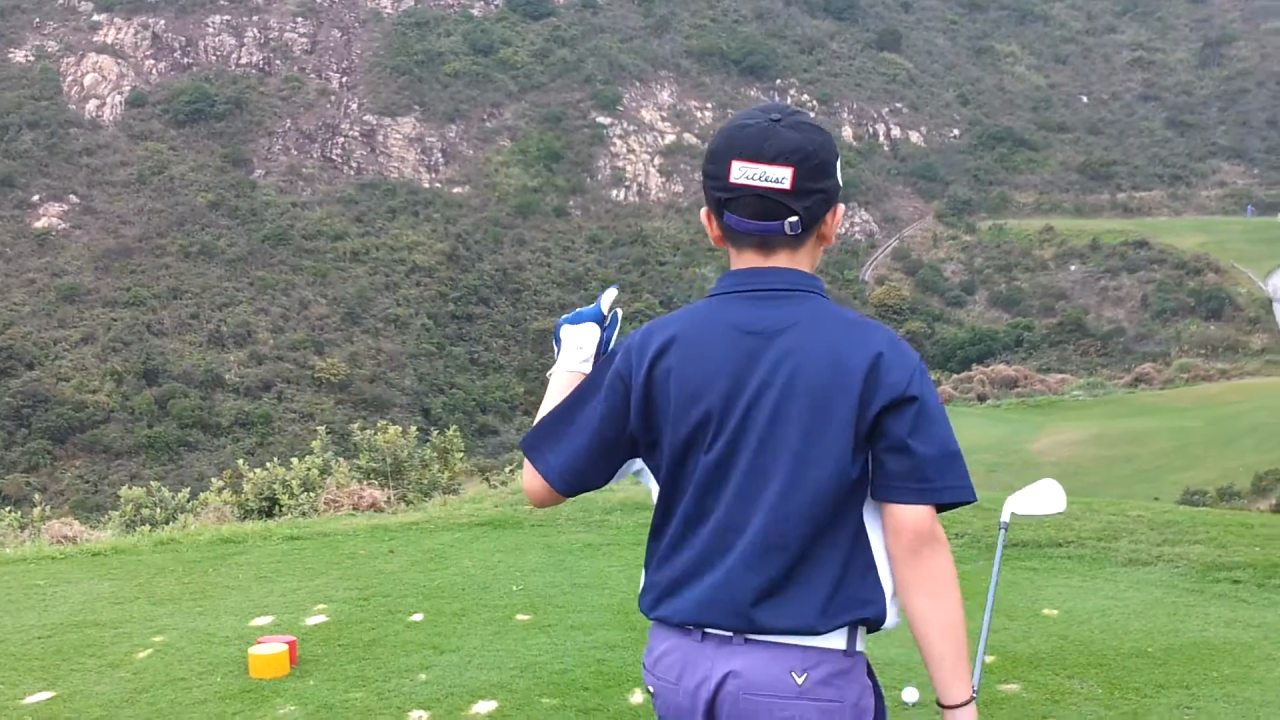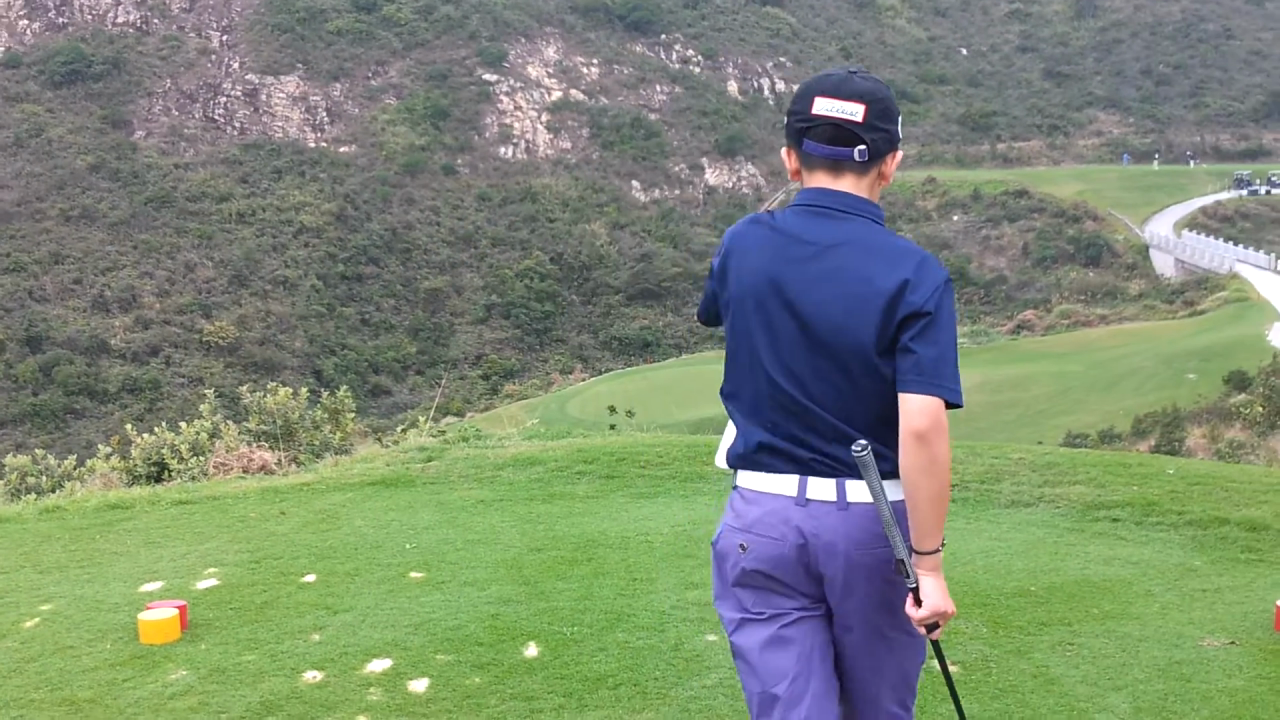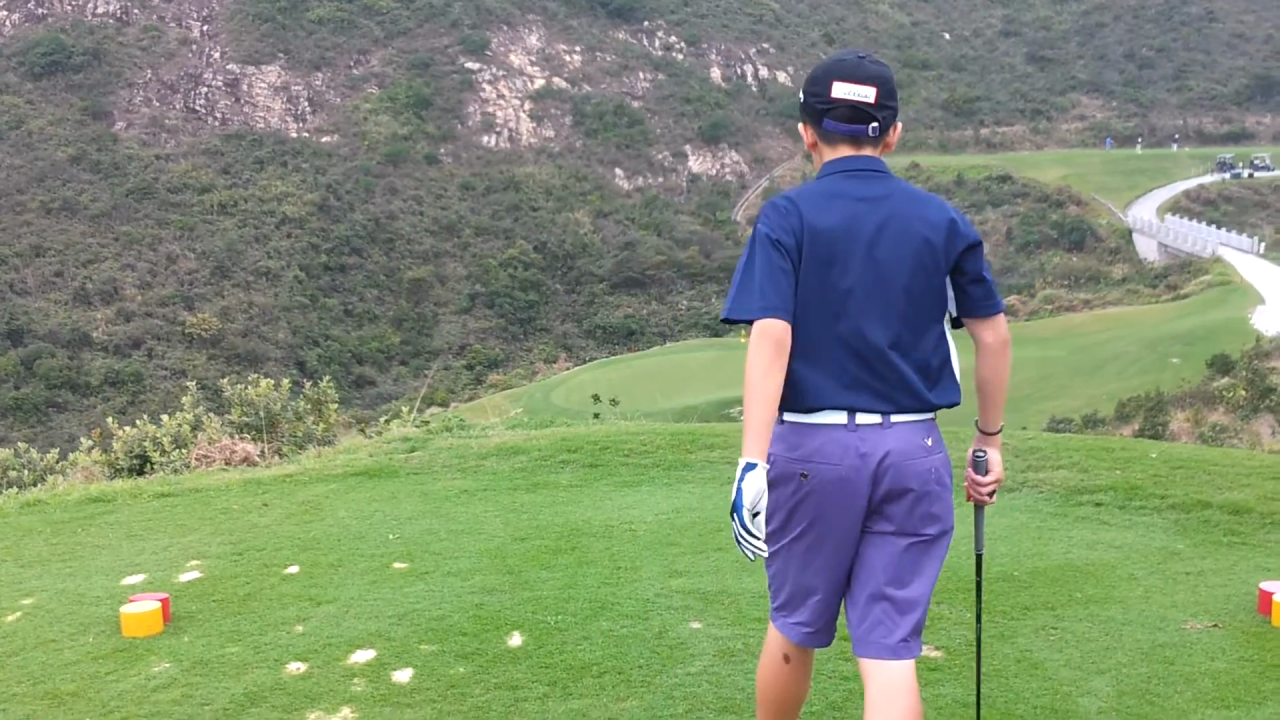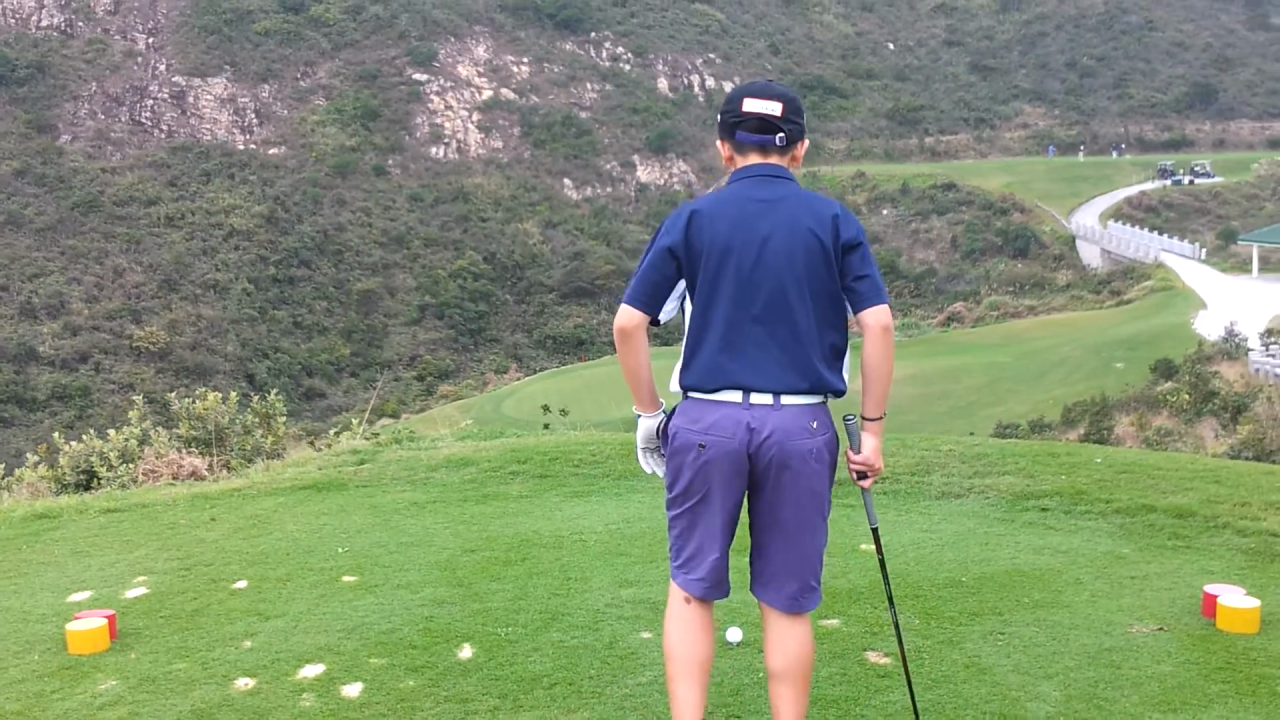
dt=0.7s
person 1, frame 1
left shoulder: (652, 349)
right shoulder: (877, 358)
left elbow: (540, 485)
right elbow: (915, 543)
left wrist: (571, 364)
left hip: (678, 661)
person 1, frame 2
left shoulder: (743, 245)
right shoulder: (915, 274)
right elbow: (923, 429)
right wrist: (928, 562)
left hip: (763, 517)
right hip: (870, 524)
person 1, frame 3
left shoulder: (786, 216)
right shoulder: (941, 221)
left elbow: (770, 338)
right elbow: (993, 337)
left wrist: (752, 459)
right wrist: (991, 442)
left hip: (811, 447)
right hip: (911, 451)
left knee: (794, 628)
right knee: (887, 651)
person 1, frame 4
left shoulder: (692, 218)
right shoulder: (834, 219)
left elbow: (628, 324)
right elbow: (878, 324)
left wrist: (648, 411)
right wrist: (871, 428)
left hip: (708, 421)
right hip: (799, 424)
left knee: (693, 588)
right knee: (789, 602)
